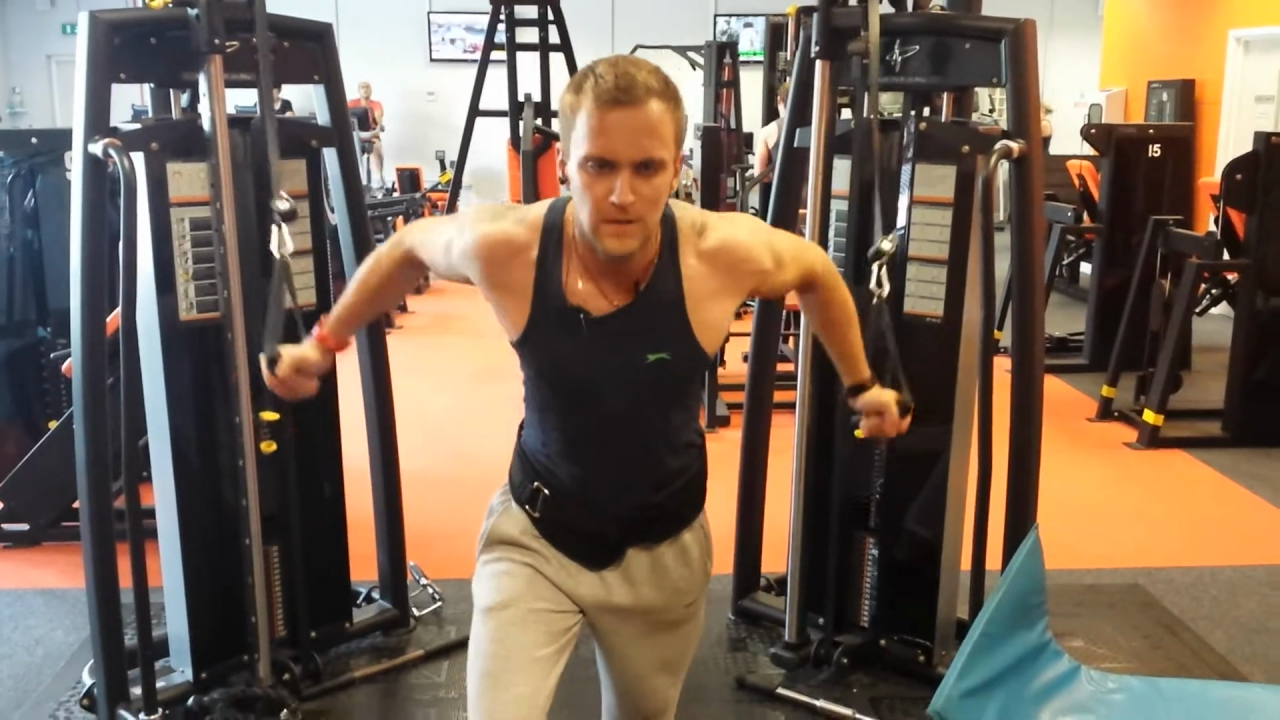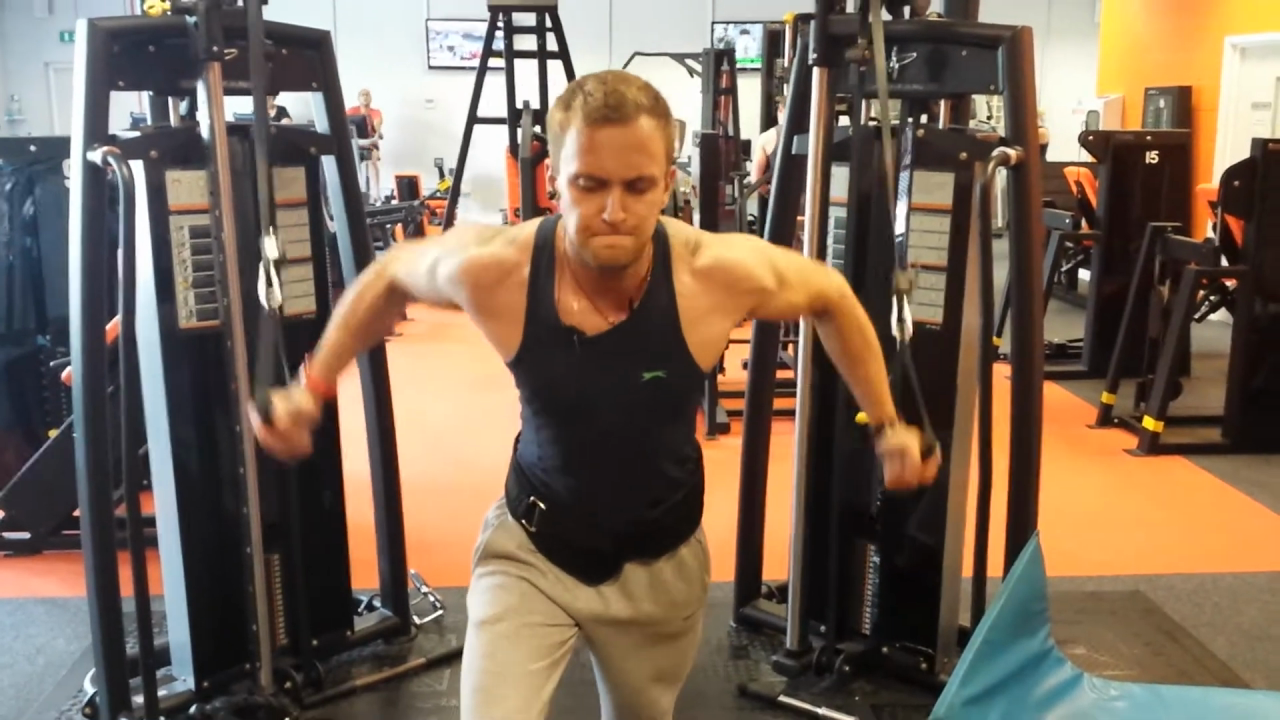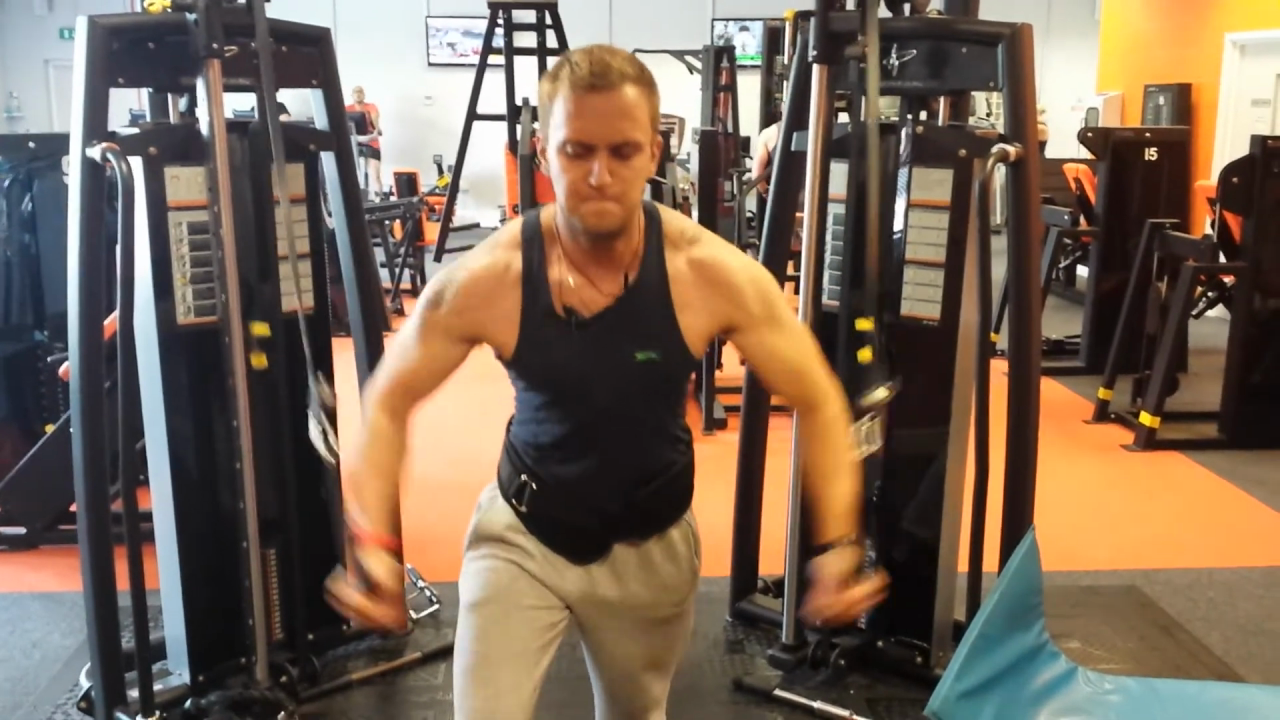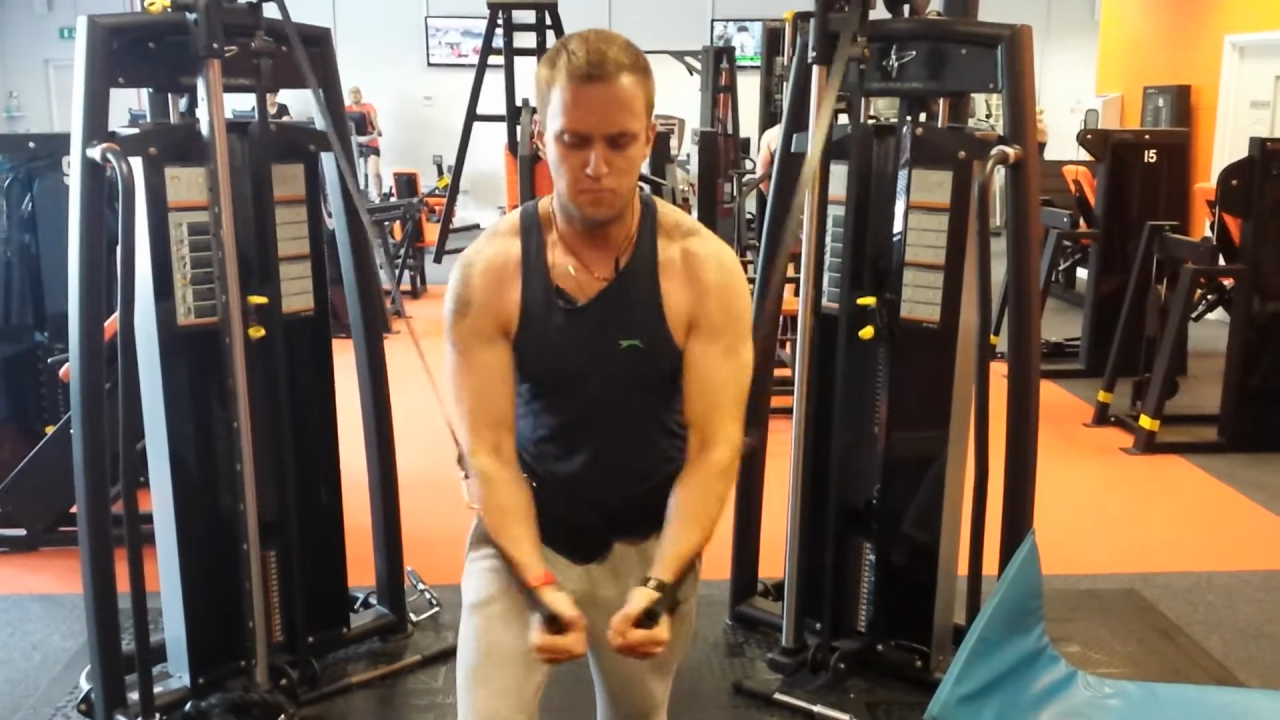
dt=0.2s
person 1, frame 1
left shoulder: (728, 253)
right shoulder: (502, 247)
left elbow: (815, 271)
right elbow: (409, 246)
left wrist: (861, 384)
right wrist: (324, 344)
left hip: (664, 545)
right hip: (536, 535)
person 1, frame 2
left shoulder: (722, 272)
right shoulder: (494, 268)
left elbow: (829, 294)
right elbow: (394, 274)
left wrist: (888, 424)
right wrist: (313, 388)
left hip: (661, 559)
right hip: (530, 548)
person 1, frame 3
left shoulder: (712, 271)
right shoulder: (487, 278)
left elbow: (816, 399)
right elbow: (387, 403)
left wrist: (838, 545)
right wrist: (375, 548)
left hip: (652, 540)
right hip: (523, 531)
person 1, frame 4
left shoulder: (703, 266)
right shoulder: (488, 268)
left elbow: (715, 448)
right elbow: (485, 452)
left wrist: (662, 587)
right wrist: (538, 589)
left hip: (650, 537)
right hip: (525, 526)
